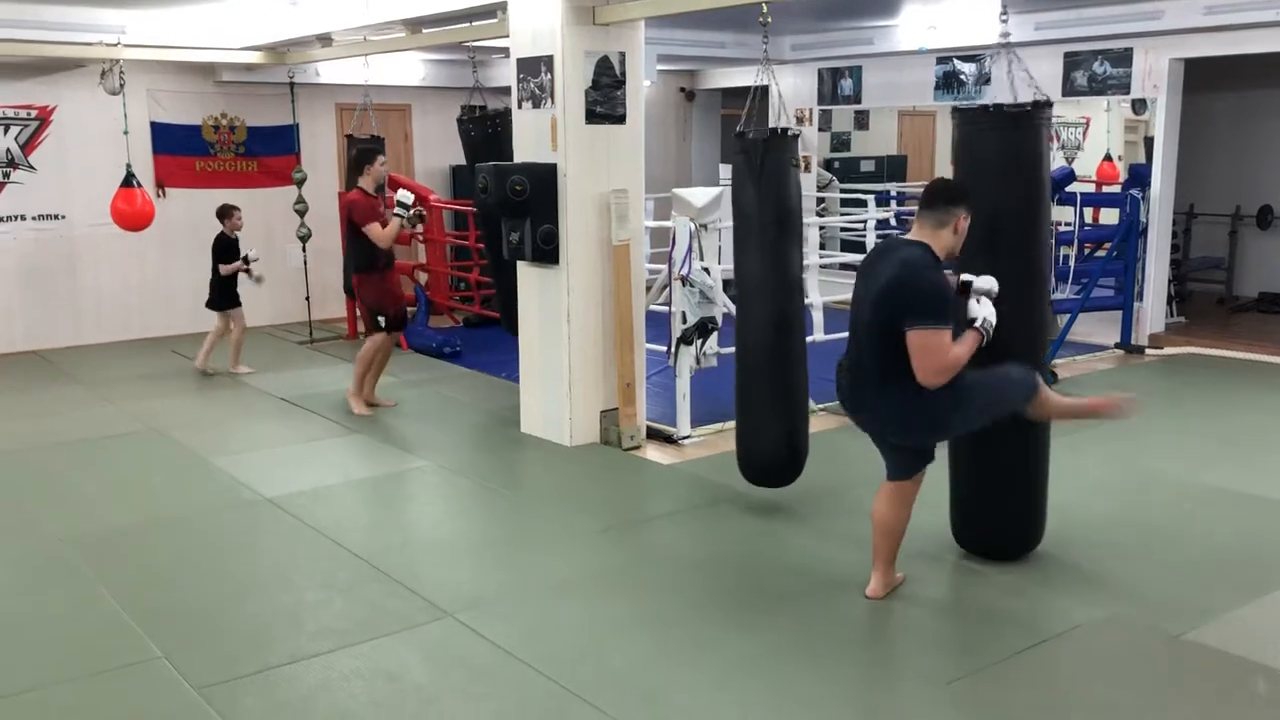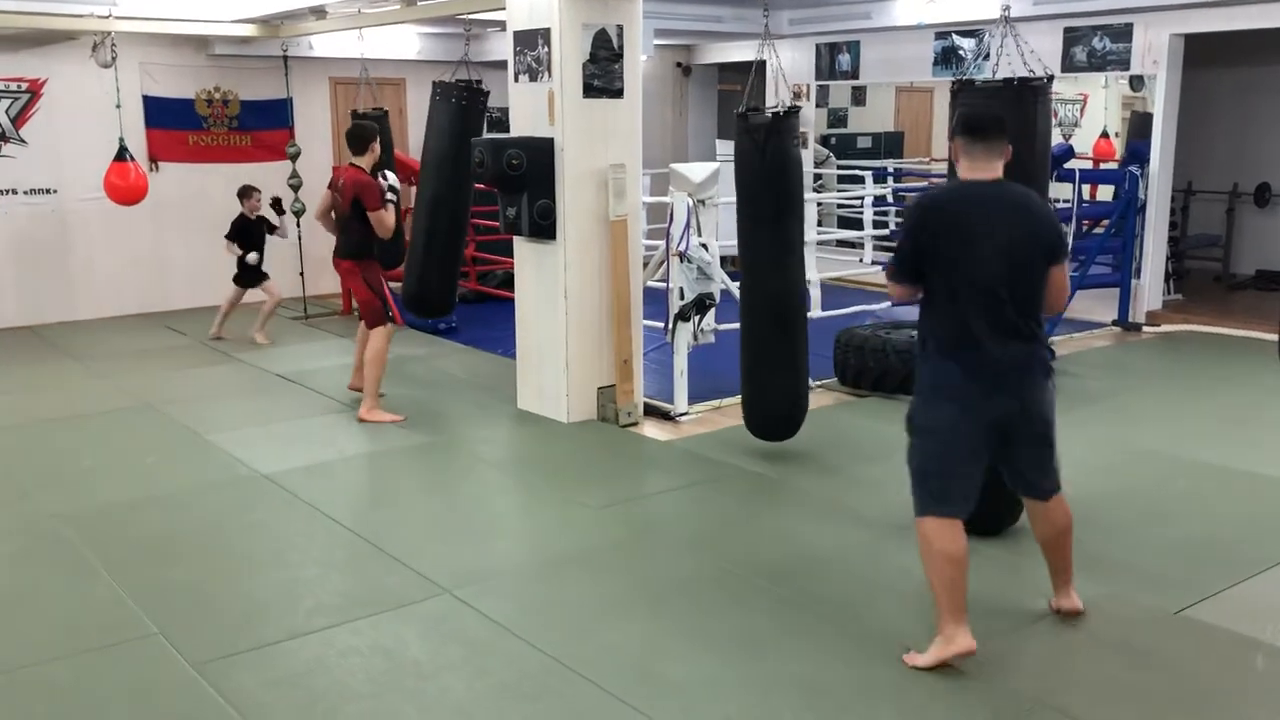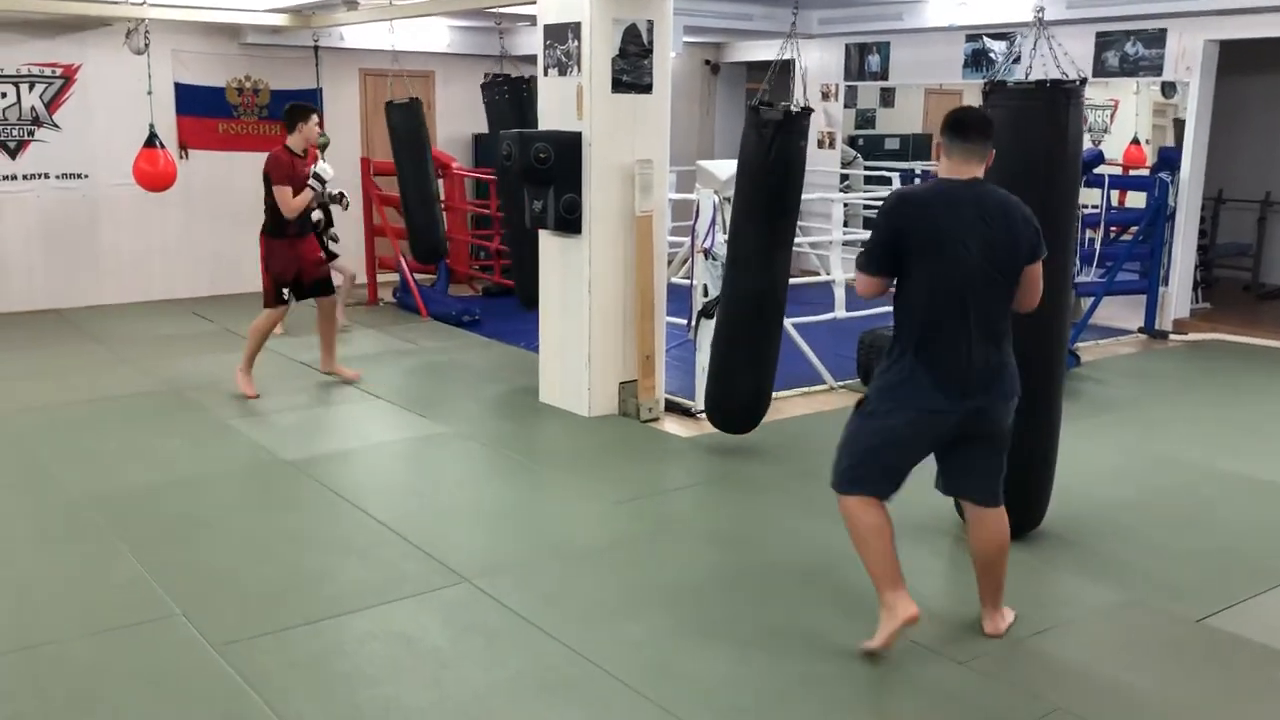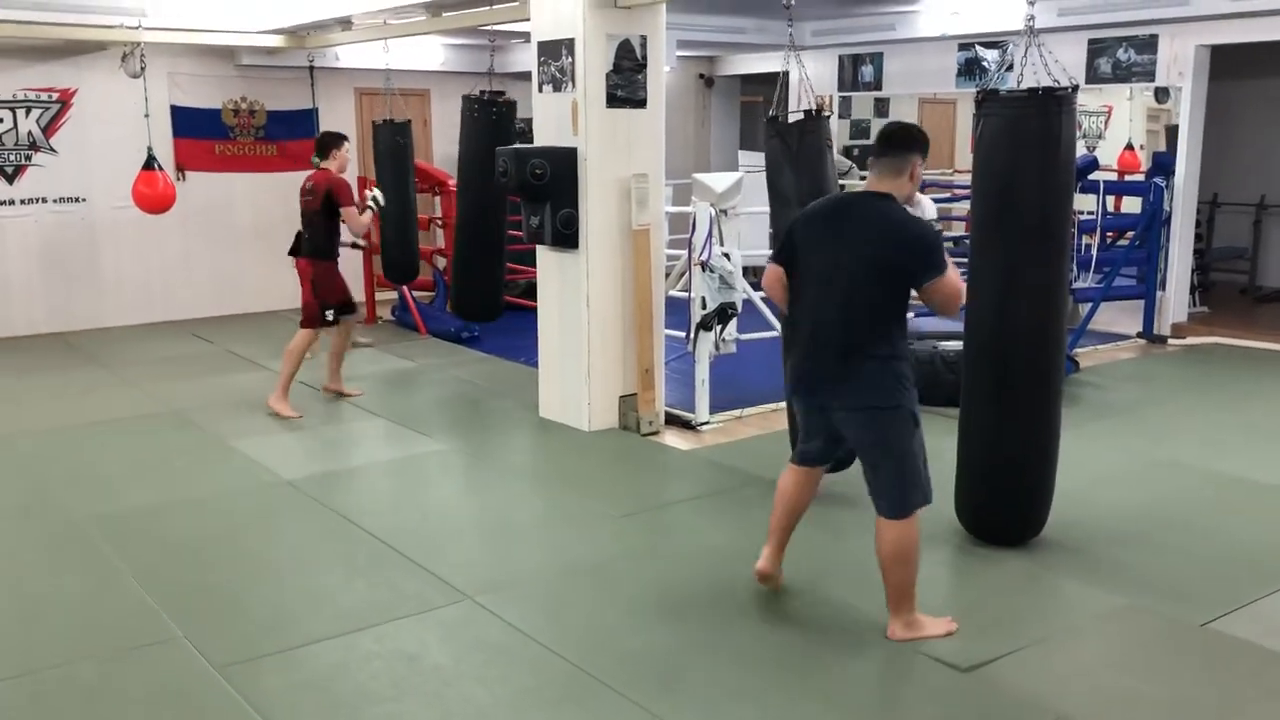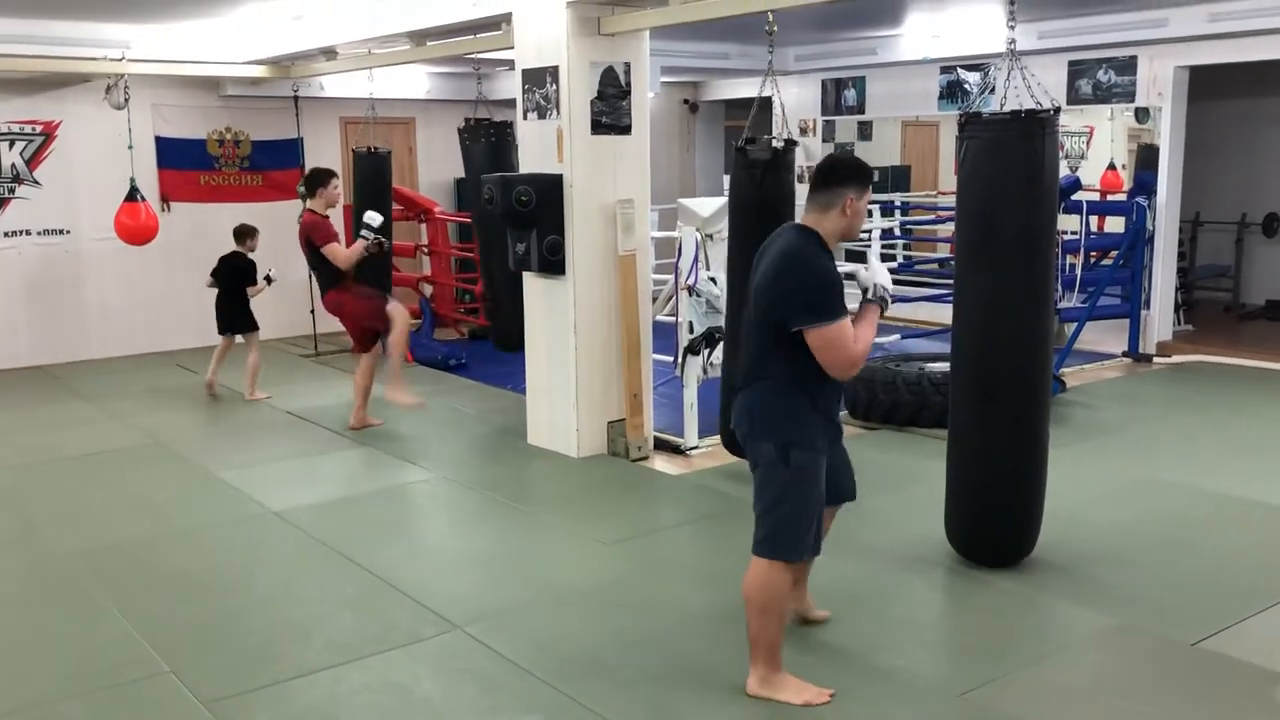
dt=1s
person 1, frame 1
left shoulder: (882, 254)
right shoulder: (928, 285)
right elbow: (935, 374)
left wrist: (963, 284)
right wrist: (978, 329)
left hip: (865, 401)
right hip: (911, 403)
left knee: (903, 476)
right knee: (1020, 383)
left ankle: (881, 576)
right ankle: (1092, 407)
person 1, frame 2
left shoulder: (930, 209)
right shoulder: (1038, 213)
left elbow: (900, 290)
right elbow: (1056, 301)
left hip: (953, 383)
right hip: (1026, 375)
left knee: (938, 509)
right knee: (1042, 489)
left ankle: (953, 632)
right ankle: (1066, 592)
person 1, frame 3
left shoulder: (906, 206)
right shoulder: (1018, 215)
left elbow: (867, 286)
right elbow: (1029, 300)
left hip: (918, 383)
right hip: (991, 383)
left knee: (856, 483)
right knee: (984, 497)
left ankle: (894, 601)
right ankle: (994, 611)
person 1, frame 4
left shoulder: (813, 216)
right shoulder: (913, 234)
left elbow: (774, 285)
right elbow: (950, 304)
left hip: (809, 376)
right hip: (876, 388)
left knee: (808, 458)
right knee: (899, 503)
left ankle: (771, 553)
right ankle: (903, 619)
person 1, frame 5
left shoulder: (788, 241)
right shoulder: (811, 268)
right elbow: (846, 362)
right wrist: (875, 301)
left hip: (792, 409)
right hip: (785, 421)
left knee: (828, 494)
right knee: (778, 545)
left ankle: (795, 598)
right ankle: (765, 673)
person 2, frame 1
left shoulder: (374, 198)
right shoulder: (355, 202)
right elbow: (384, 240)
left wrist: (407, 220)
right wrist: (400, 210)
left hip: (386, 273)
right hip: (368, 277)
left knee: (392, 335)
right knee: (379, 338)
left ankle: (368, 392)
right ankle: (355, 391)
person 2, frame 2
left shoulder: (341, 176)
right shoulder: (366, 183)
left elbow: (321, 214)
right elbow: (385, 231)
right wrist: (391, 196)
left hip: (346, 257)
right hip: (359, 262)
left knee: (371, 318)
right knee: (382, 328)
left ankle: (358, 377)
right ankle: (370, 407)
person 2, frame 3
left shoulder: (309, 156)
right shoulder: (277, 159)
right elbow: (289, 210)
left wrist: (326, 194)
right wrist: (316, 184)
left hip: (305, 239)
right hip: (278, 243)
left knee: (327, 299)
right knee: (275, 310)
left ankle: (329, 361)
right ankle: (244, 370)
person 2, frame 4
left shoulder: (309, 183)
right shoulder: (338, 184)
right elbow: (358, 229)
right wrist: (373, 205)
left hip: (311, 258)
right hip: (319, 263)
left knee: (345, 318)
right knee: (311, 328)
left ankle: (334, 380)
right ankle: (279, 395)
person 2, frame 5
left shoulder: (316, 220)
right shoulder: (315, 223)
right elbow: (344, 262)
left wrist: (366, 246)
right wrist: (366, 236)
left hip: (338, 294)
right hip: (342, 293)
left knee: (369, 351)
right knee: (398, 314)
left ankle: (359, 415)
right ankle: (395, 386)
